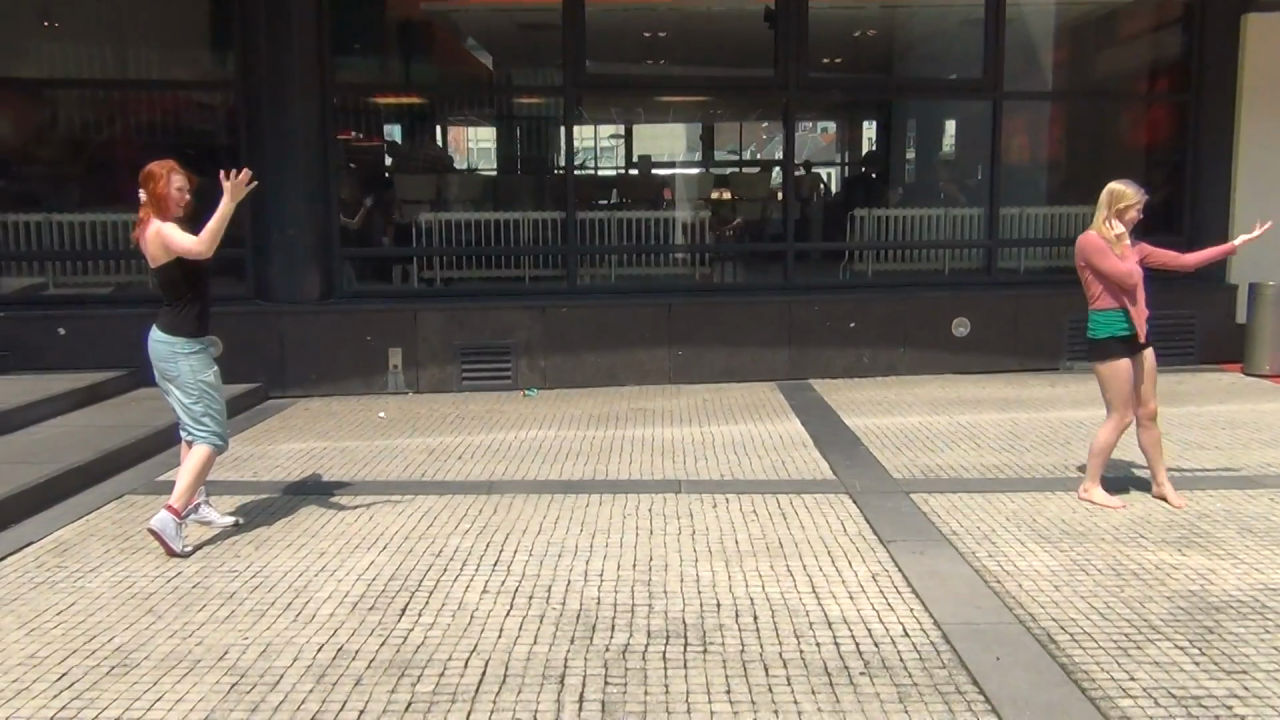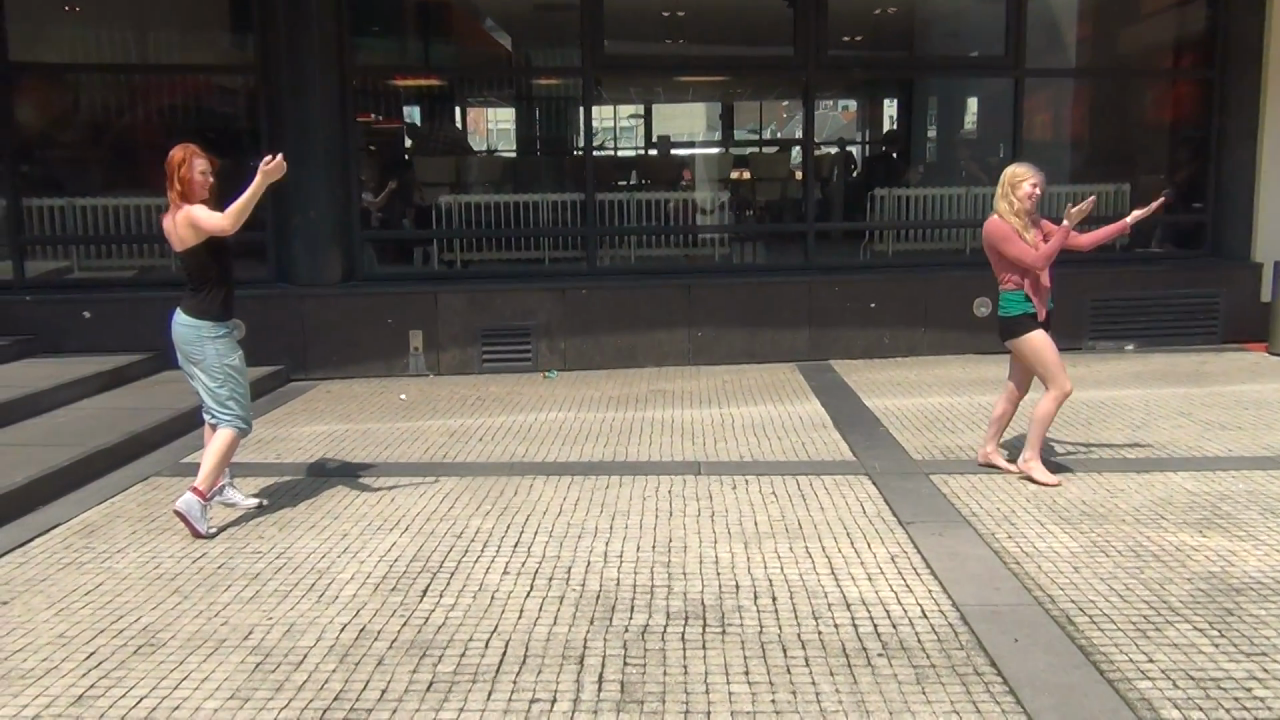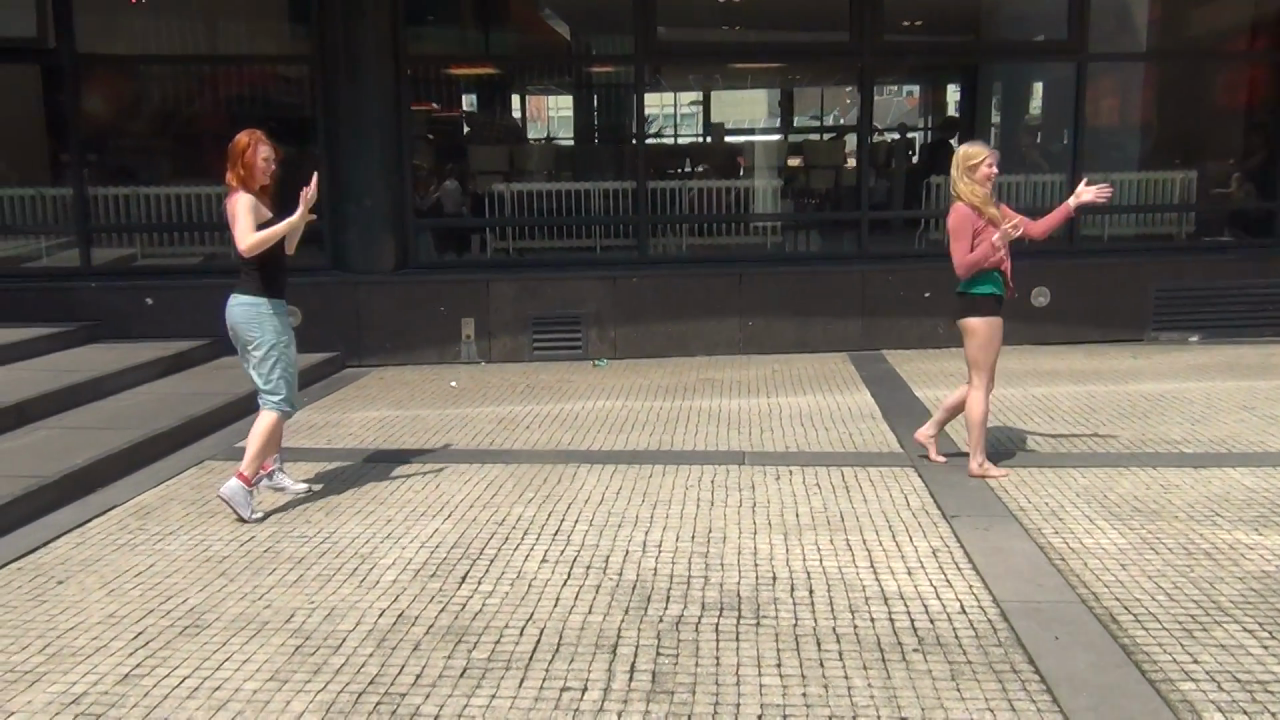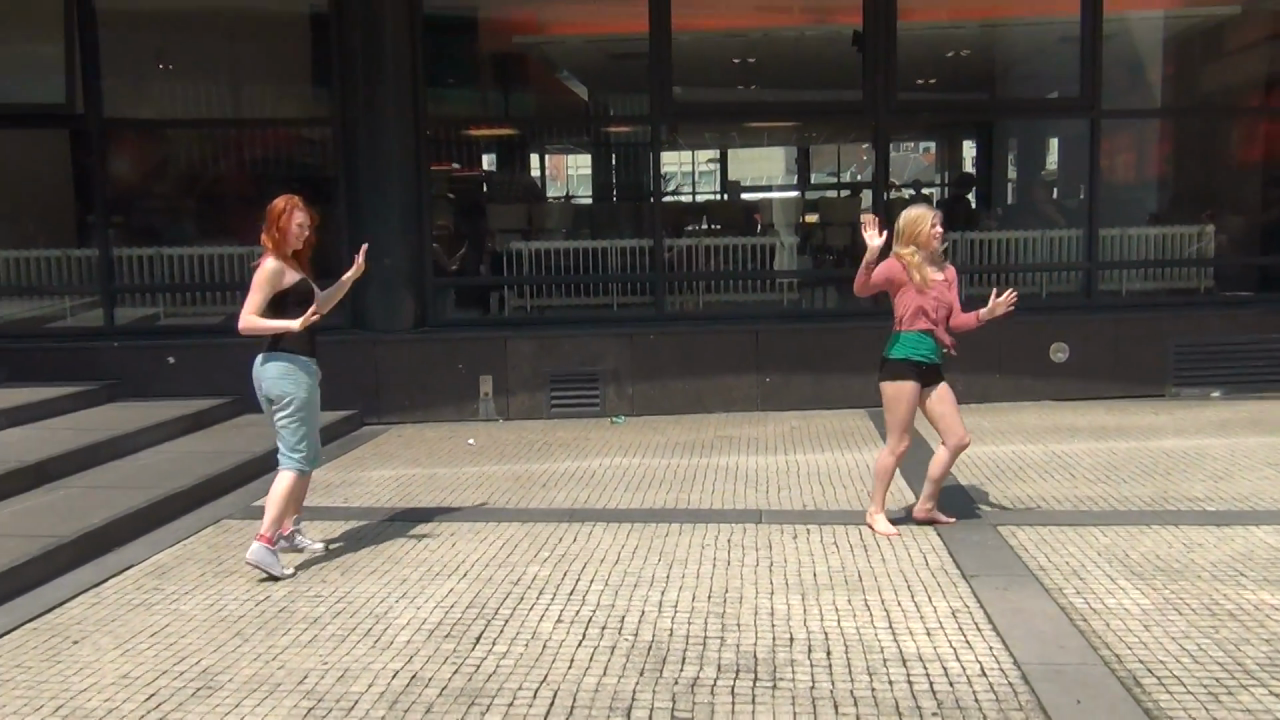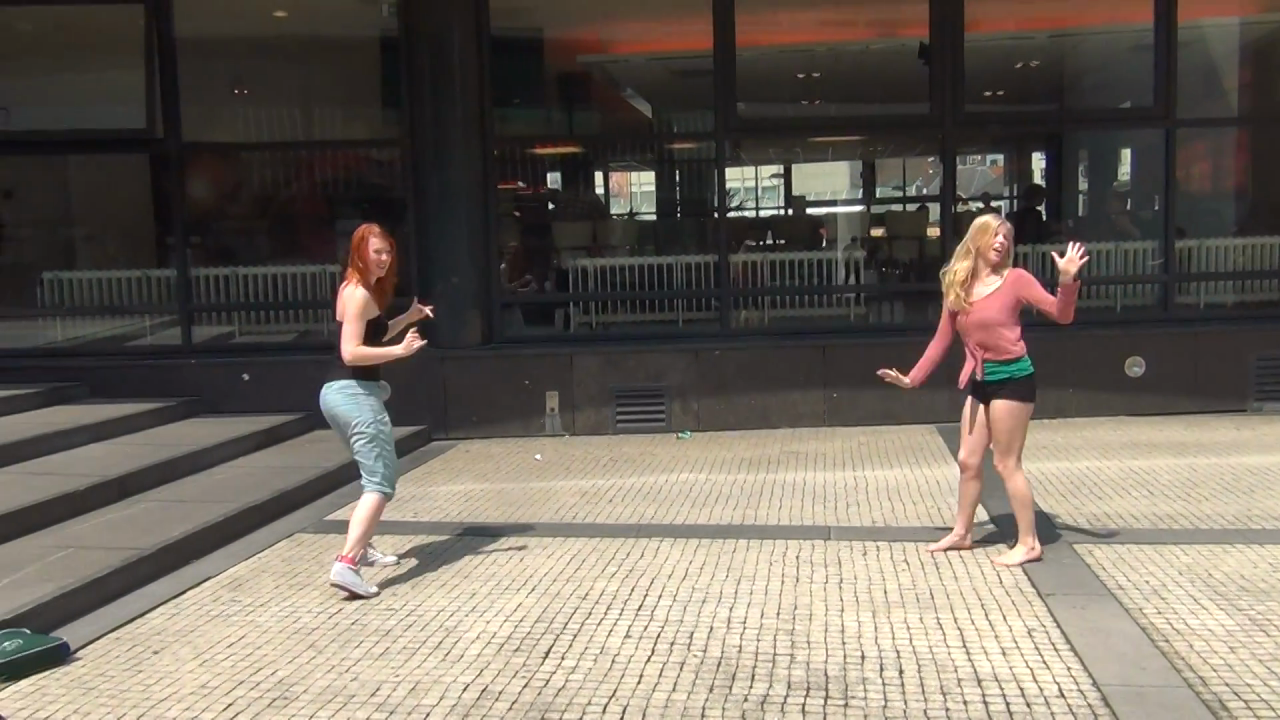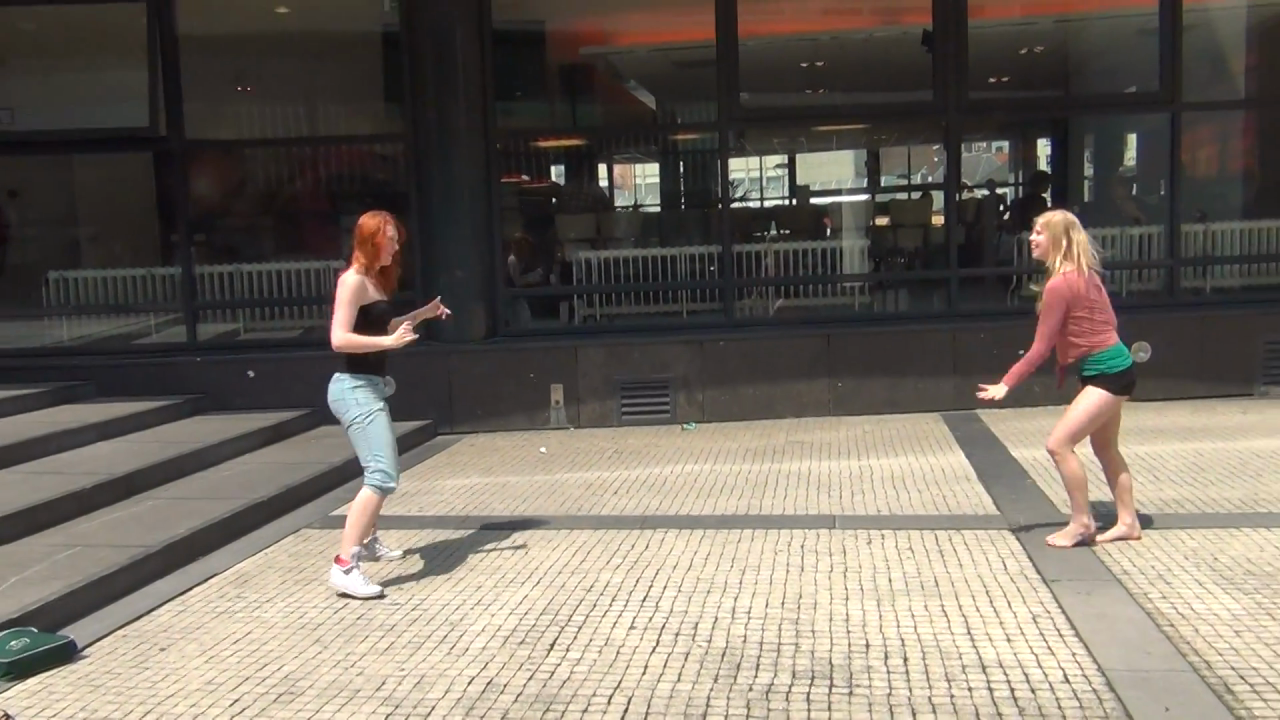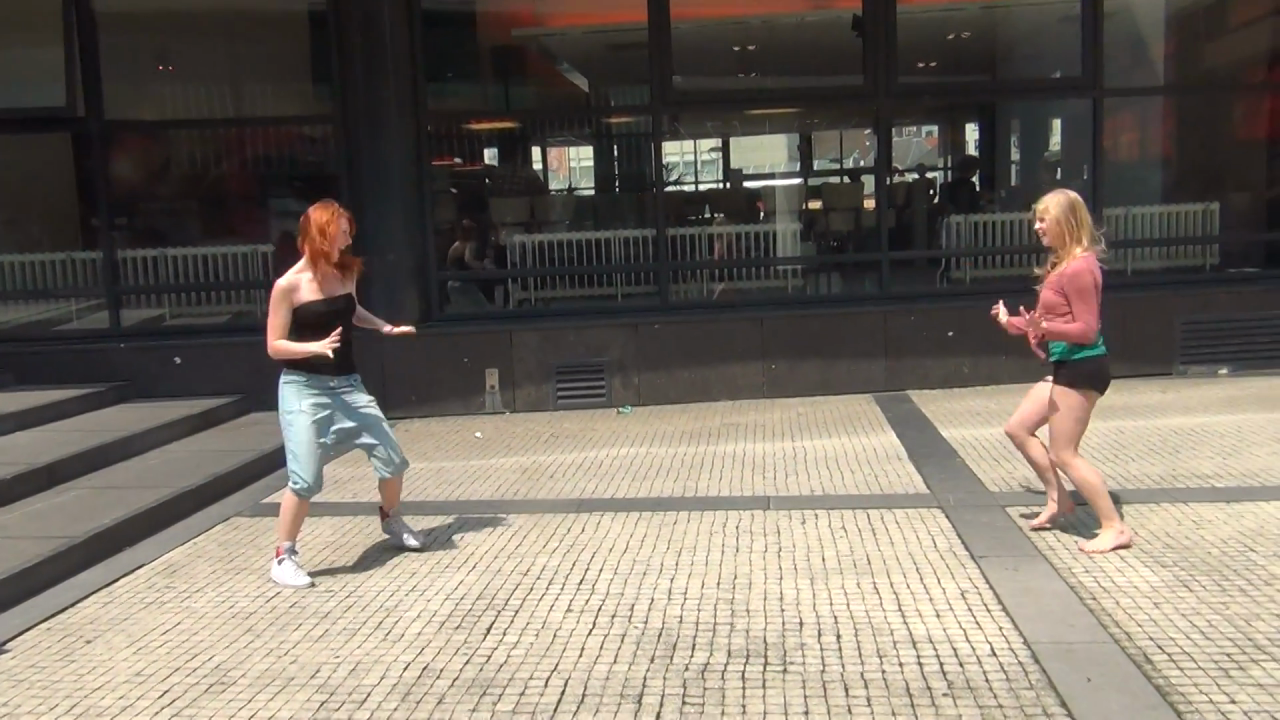
dt=0.7s
person 1, frame 1
left shoulder: (156, 228)
right shoulder: (163, 230)
right elbow: (201, 248)
right wrist: (227, 202)
left hip: (171, 341)
right hip: (183, 346)
left knee: (194, 428)
right knee: (210, 434)
left ankle: (194, 502)
right ankle: (170, 516)
person 1, frame 2
left shoulder: (175, 217)
right shoulder: (192, 213)
left elbow: (219, 226)
right elbow: (225, 224)
right wrist: (261, 180)
left hip: (191, 323)
right hip: (207, 330)
left knee: (217, 410)
right knee: (234, 418)
left ankle: (219, 484)
right ankle: (196, 498)
person 1, frame 3
left shoulder: (256, 199)
right shoulder: (242, 200)
left elbow: (286, 249)
right elbow: (247, 245)
left wrist: (300, 215)
right wrist: (293, 219)
left hip: (256, 308)
right hip: (258, 309)
left knee: (274, 393)
right knee: (280, 399)
left ankle: (269, 469)
right ankle: (240, 483)
person 1, frame 4
left shoulder: (293, 263)
right shoulder: (271, 266)
left elbow: (312, 309)
right elbow: (246, 323)
left wrist: (347, 280)
right wrist: (294, 325)
left hip: (295, 370)
right hip: (283, 369)
left knee: (302, 459)
right knee: (296, 460)
left ankle: (287, 531)
right ankle: (263, 544)
person 1, frame 5
left shoulder: (361, 290)
right shoulder: (358, 293)
left elbow: (374, 335)
right elbow: (351, 353)
left wrist: (407, 318)
right wrist: (399, 351)
left hip: (335, 394)
right hip: (356, 395)
left knee: (373, 476)
right knee: (380, 483)
left ankle: (360, 549)
right ankle: (346, 565)
person 1, frame 6
left shoulder: (378, 280)
right shoulder: (352, 280)
right elbow: (340, 340)
left wrist: (422, 317)
right wrist: (390, 340)
left hip: (374, 388)
right hip: (355, 389)
left knee: (383, 471)
right knee: (382, 476)
left ankle: (367, 541)
right ankle: (344, 566)
person 1, frame 7
left shoulder: (346, 272)
right shoulder: (288, 285)
right elbow: (274, 346)
left wrist: (385, 327)
right wrist: (315, 348)
left hip: (348, 386)
right hip: (304, 390)
left knee: (392, 461)
right knee: (304, 479)
left ankle: (391, 520)
right ankle: (283, 558)
person 2, frame 1
left shoulder: (1133, 246)
right shoulder: (1089, 242)
left elbow: (1184, 261)
right elbow: (1128, 277)
left wrist: (1236, 243)
right wrist: (1124, 243)
left hip: (1136, 334)
right hip: (1108, 336)
left knee: (1148, 412)
right knee: (1120, 418)
left ankle: (1161, 483)
right ankle: (1090, 485)
person 2, frame 2
left shoulder: (1033, 224)
right shoulder: (996, 226)
left elbow: (1082, 244)
right elbow: (1037, 260)
left wrist: (1131, 219)
right wrist: (1066, 226)
left hip: (1038, 312)
right hip: (1018, 315)
left knee: (1015, 390)
right knee: (1061, 387)
left ankle: (990, 449)
right ankle: (1030, 457)
person 2, frame 3
left shoulder: (990, 207)
right shoulder: (961, 212)
left elbow: (1035, 230)
right elbow: (963, 268)
left wrist: (1074, 202)
right wrist: (996, 241)
left hip: (988, 298)
right hip: (978, 298)
left knee: (979, 382)
right knee: (981, 382)
left ankle: (930, 430)
right ankle: (978, 461)
person 2, frame 4
left shoulder: (948, 272)
right shoulder: (899, 266)
left elbow: (956, 320)
right elbow: (861, 289)
left wrist: (987, 314)
right wrist: (871, 256)
left hip: (933, 365)
right hip: (903, 360)
left knee: (958, 439)
right knee: (898, 443)
left ankle: (925, 506)
right ankle: (875, 511)
person 2, frame 5
left shoulder: (1016, 280)
right shoulder: (956, 287)
left elbow: (1062, 314)
right elbow: (941, 341)
left wrist: (1067, 280)
right wrist: (912, 379)
left hip: (1012, 379)
right hip: (979, 381)
left knee: (1006, 464)
right knee: (968, 461)
left ankle: (1028, 544)
right ankle: (961, 533)
person 2, frame 6
left shoulder: (1058, 286)
right shoulder: (1083, 275)
left elbow: (1042, 348)
left wrist: (1006, 384)
right wrist: (1070, 354)
left hip: (1106, 374)
right hip: (1113, 369)
left knee: (1058, 445)
right knee: (1106, 450)
left ankle: (1082, 522)
right ankle: (1127, 523)
person 2, frame 7
left shoulder: (1078, 267)
right shoulder: (1065, 264)
left elbow: (1087, 330)
left wrist: (1043, 327)
right wrist: (1014, 324)
left hip: (1082, 367)
right hip: (1065, 365)
left knee: (1062, 454)
right knee: (1016, 429)
left ankle: (1115, 528)
right ankle: (1057, 499)
